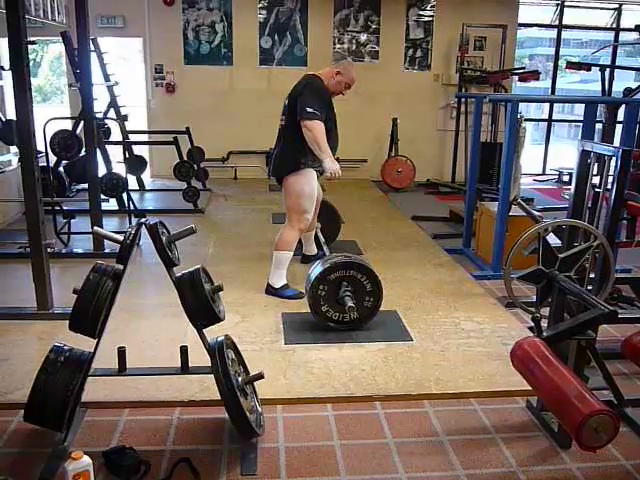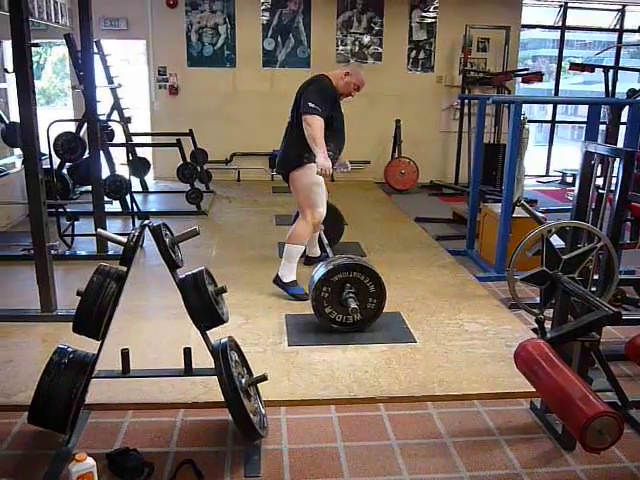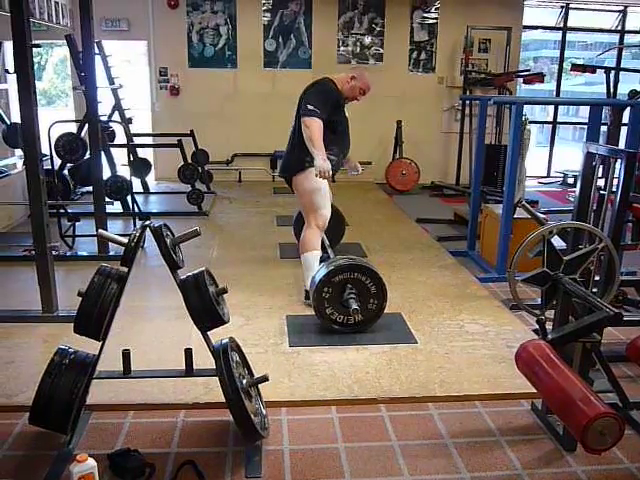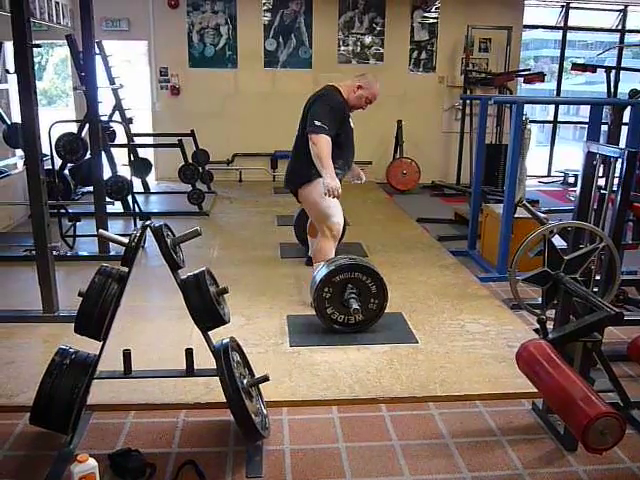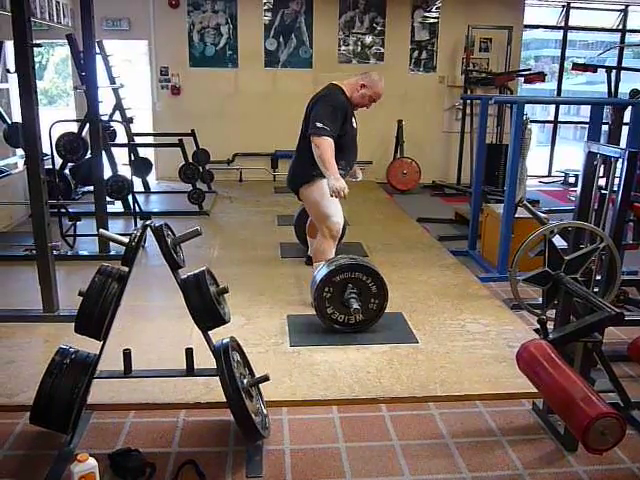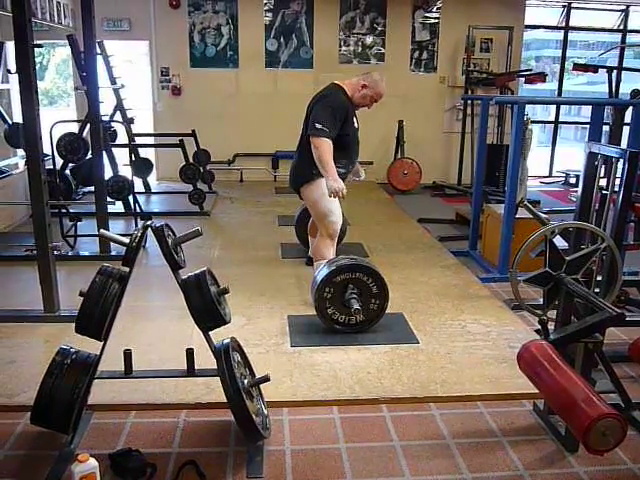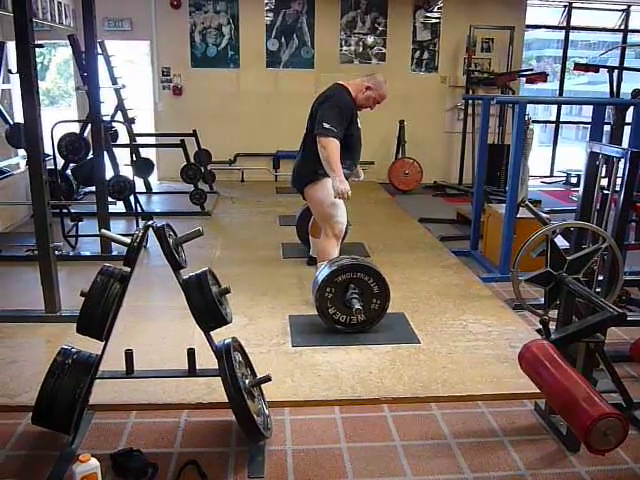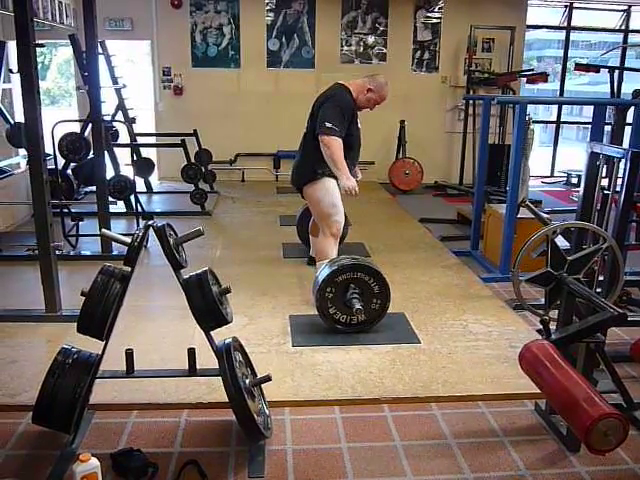
dt=0.2s
person 1, frame 1
left shoulder: (311, 87)
right shoulder: (315, 89)
right elbow: (311, 125)
left wrist: (323, 157)
right wrist: (327, 158)
left hip: (298, 162)
right hip: (298, 164)
left knee: (314, 203)
right knee: (297, 221)
left ankle: (310, 252)
right ankle: (276, 282)
person 1, frame 2
left shoulder: (326, 91)
right shoulder: (321, 86)
right elbow: (311, 120)
left wrist: (336, 157)
right wrist: (321, 154)
left hip: (307, 160)
right hip: (303, 160)
left knee: (318, 207)
right knee: (311, 215)
left ankle: (313, 253)
right ankle: (286, 276)
person 1, frame 3
left shoulder: (334, 96)
right shoulder: (324, 90)
right elbow: (310, 122)
left wrist: (347, 160)
right wrist: (319, 156)
left hip: (312, 165)
right hip: (307, 165)
left knee: (322, 209)
right knee: (318, 220)
left ankle: (314, 256)
right ankle: (312, 286)
person 1, frame 4
left shoulder: (338, 102)
right shoulder: (330, 101)
right elbow: (318, 138)
left wrist: (350, 167)
right wrist: (329, 177)
left hip: (318, 174)
right hip: (313, 176)
left knee: (321, 217)
right knee: (331, 228)
left ankle: (314, 255)
person 1, frame 5
left shoulder: (342, 101)
right shoulder: (332, 101)
right elbow: (320, 140)
left wrist: (350, 166)
right wrist: (334, 176)
left hip: (319, 174)
right hip: (314, 175)
left knee: (321, 217)
right knee: (332, 228)
left ankle: (313, 255)
person 1, frame 6
left shoulder: (343, 99)
right shoulder: (332, 101)
right elbow: (320, 140)
left wrist: (353, 164)
right wrist: (331, 177)
left hip: (323, 173)
right hip: (315, 174)
left knee: (321, 216)
right knee: (330, 228)
left ankle: (314, 255)
person 1, frame 7
left shoulder: (344, 98)
right shoulder: (338, 101)
right elbow: (326, 140)
left wrist: (353, 166)
right wrist: (338, 178)
left hip: (322, 172)
right hip: (319, 174)
left knee: (323, 216)
right knee: (335, 228)
left ankle: (315, 255)
person 1, frame 8
left shoulder: (343, 97)
right shoulder: (340, 101)
right elbow: (329, 139)
left wrist: (351, 166)
right wrist: (344, 175)
left hip: (320, 171)
right hip: (318, 172)
left knee: (323, 215)
right knee: (332, 227)
left ankle: (315, 255)
